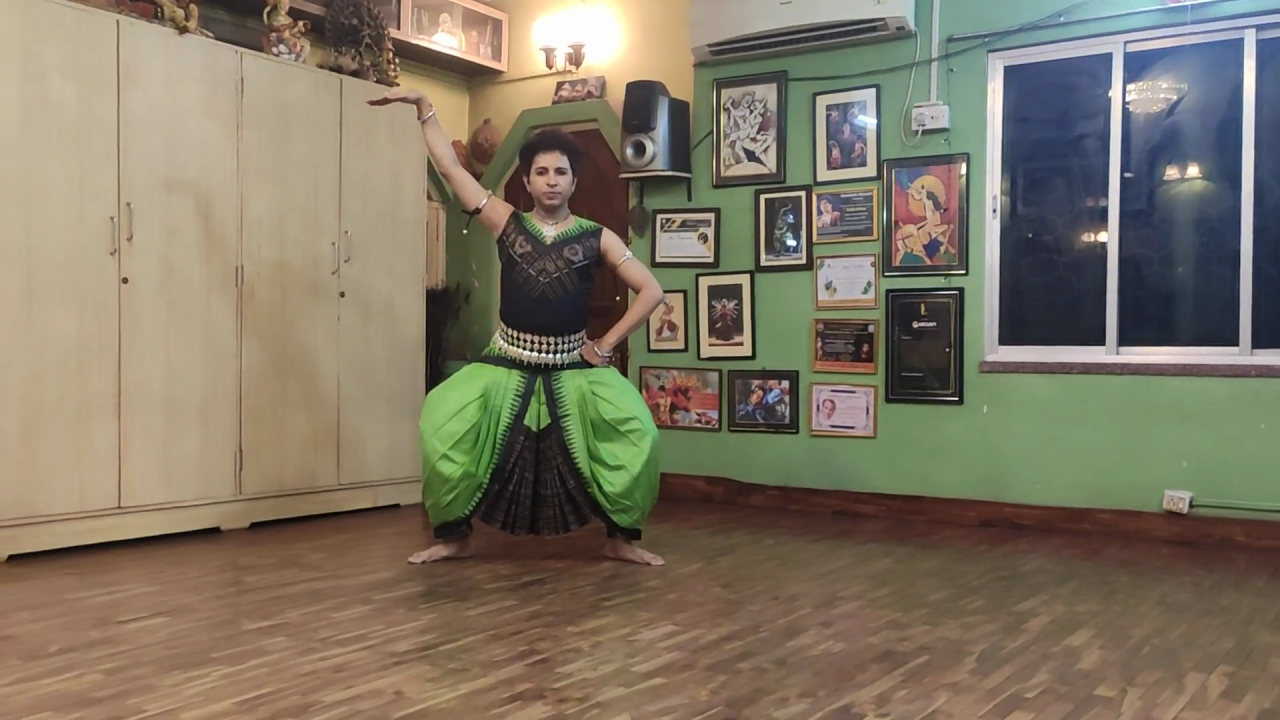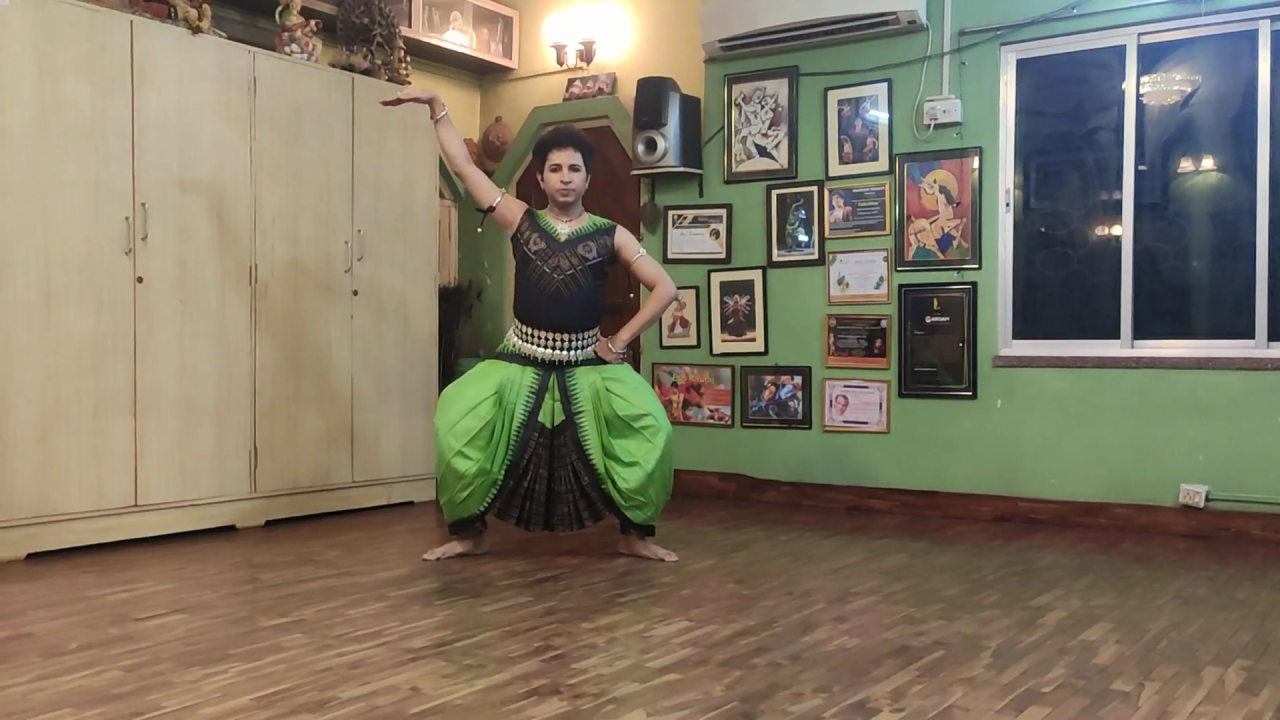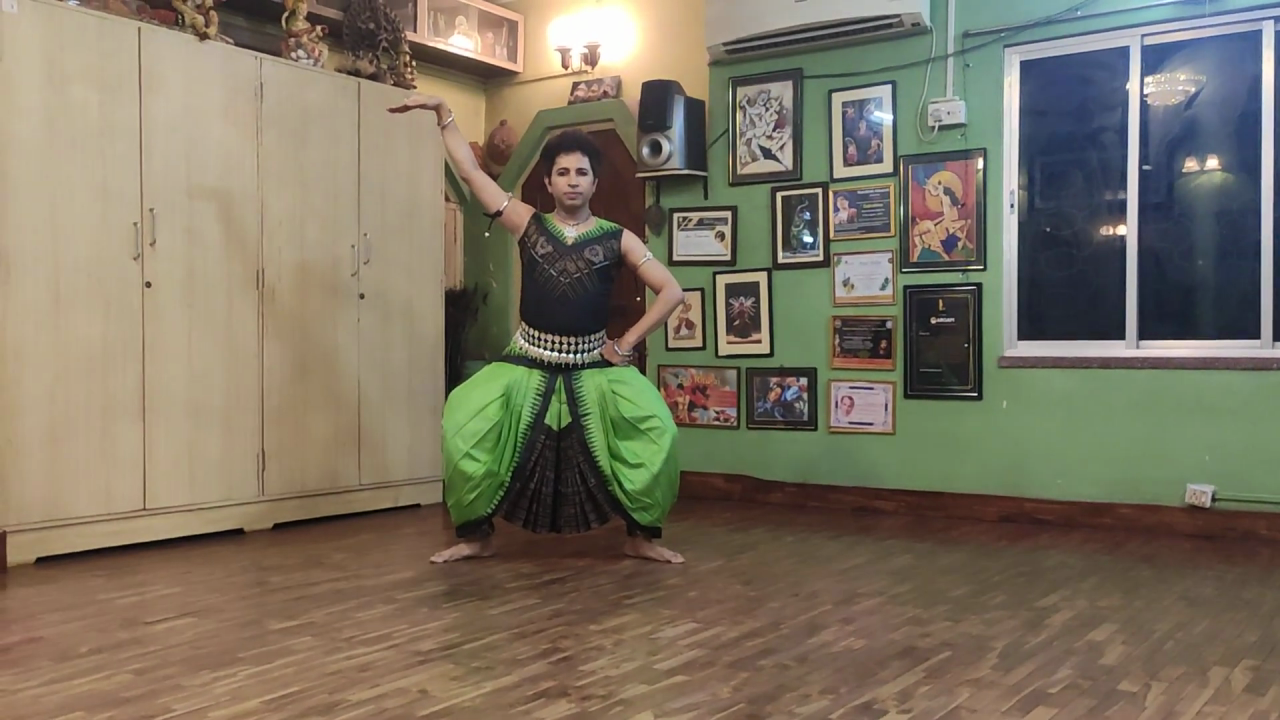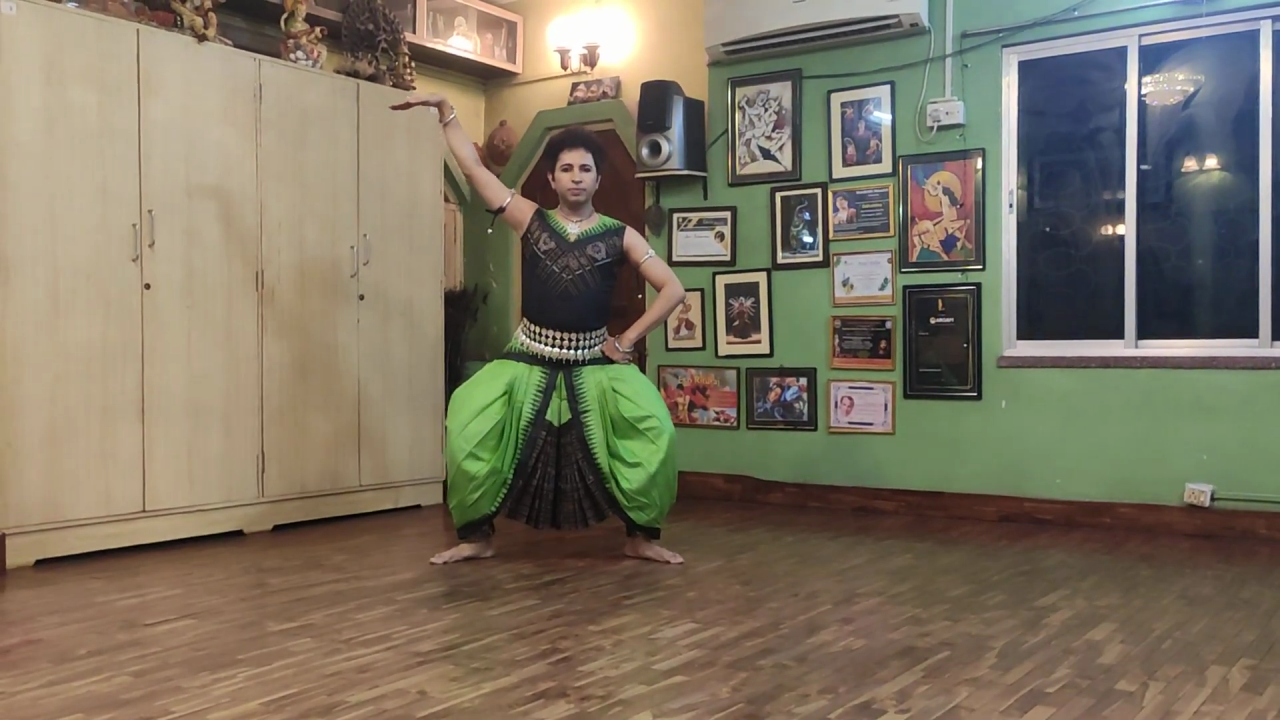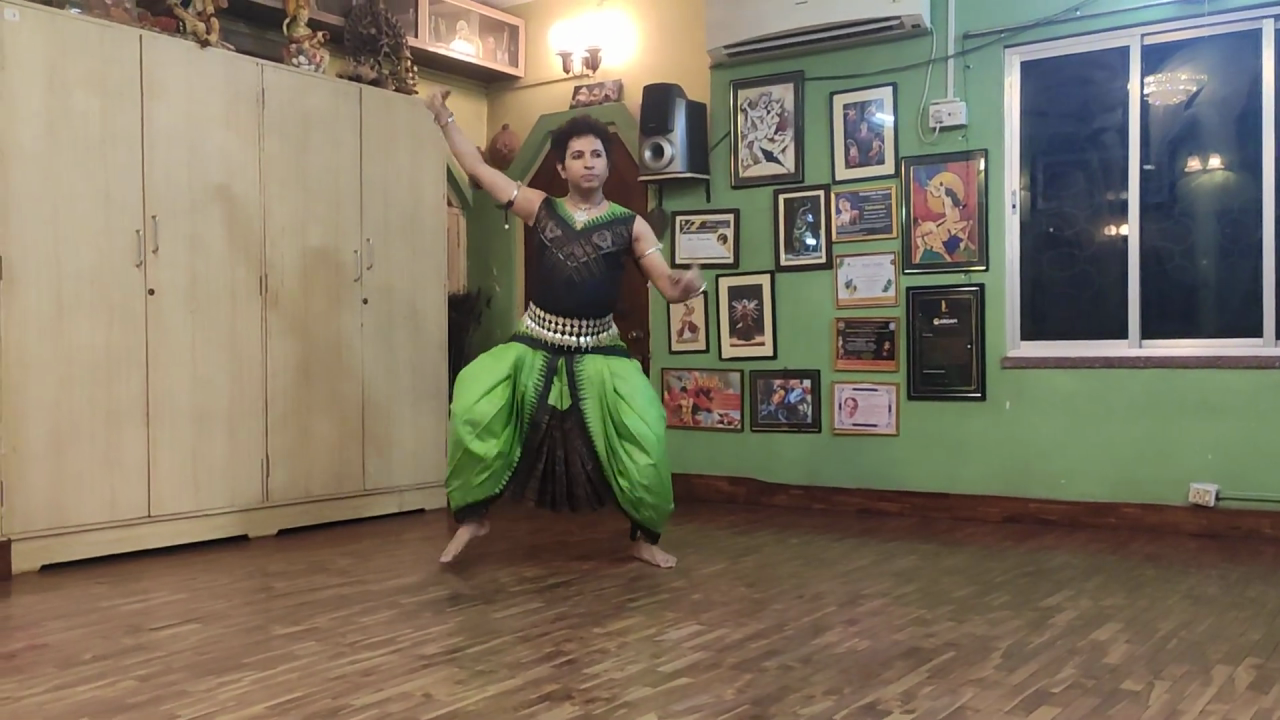
dt=0.5s
person 1, frame 1
left shoulder: (597, 238)
right shoulder: (507, 223)
left elbow: (651, 291)
right elbow: (450, 167)
left wrist: (606, 344)
right wrist: (423, 106)
left hip: (573, 366)
right hip: (507, 363)
left knee: (637, 432)
right knee: (441, 423)
left ankle: (622, 537)
right ankle: (454, 535)
person 1, frame 2
left shoulder: (610, 235)
right shoulder: (520, 221)
left elbow: (665, 288)
right elbow: (463, 166)
left wrist: (621, 340)
right wrist: (436, 105)
left hip: (588, 364)
right hip: (521, 361)
left knee: (651, 428)
right knee: (455, 422)
left ankle: (635, 534)
right ankle: (469, 532)
person 1, frame 3
left shoulder: (618, 239)
right shoulder: (528, 225)
left elbow: (672, 291)
right elbow: (470, 171)
left wrist: (627, 343)
right wrist: (443, 112)
left hip: (594, 366)
right hip: (529, 363)
left knee: (657, 430)
right knee: (463, 423)
left ankle: (642, 535)
right ankle: (476, 534)
person 1, frame 4
left shoulder: (620, 236)
right shoulder: (531, 220)
left elbow: (673, 288)
right elbow: (473, 167)
left wrist: (628, 340)
right wrist: (445, 109)
left hip: (595, 362)
right hip: (530, 359)
left knee: (655, 428)
right knee: (467, 421)
left ankle: (642, 535)
right ankle: (476, 535)
person 1, frame 5
left shoulder: (628, 225)
right shoulder: (539, 208)
left elbow: (671, 285)
right elbow: (477, 168)
left wrist: (685, 283)
right wrist: (444, 117)
left hip: (599, 351)
right hip: (535, 345)
left knee: (644, 432)
right knee: (472, 405)
left ankle: (644, 538)
right ankle: (473, 516)
